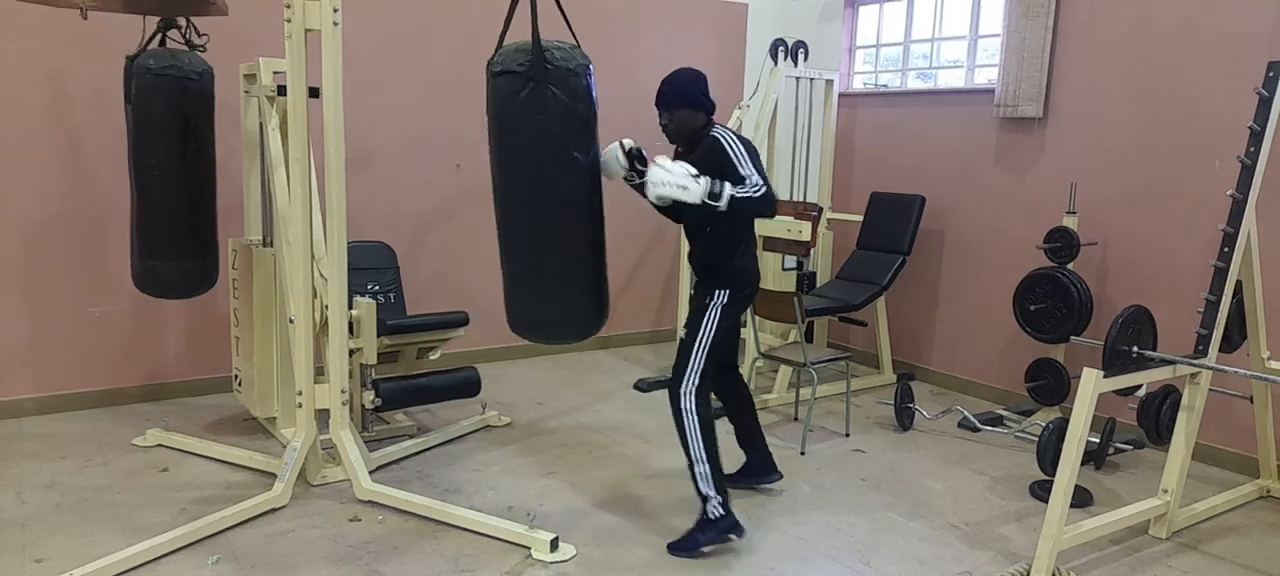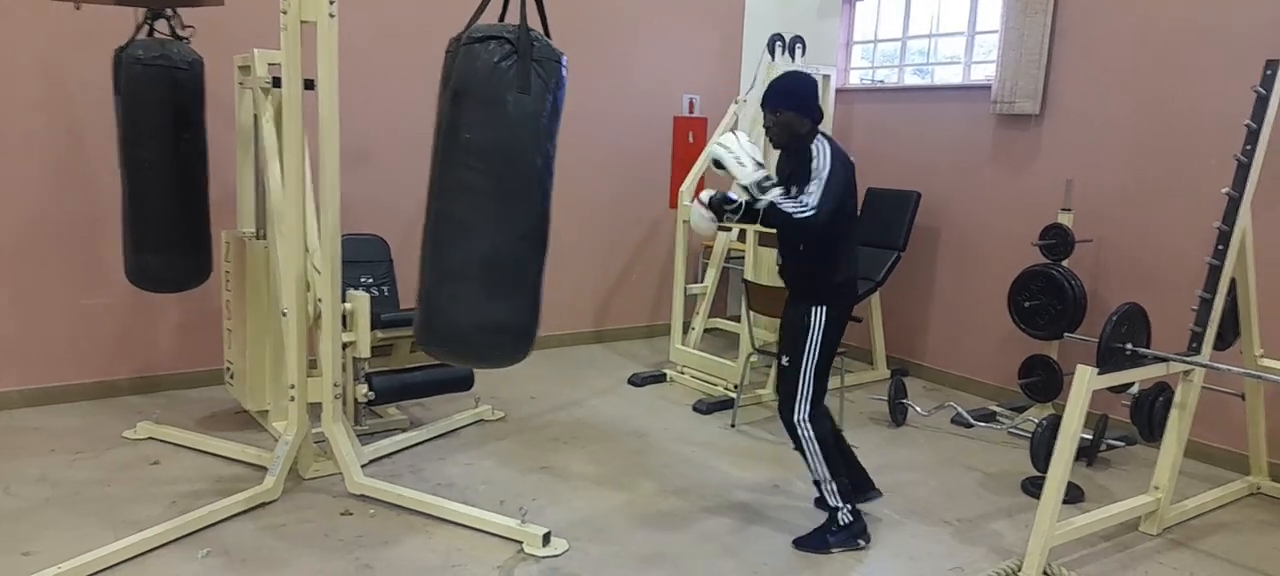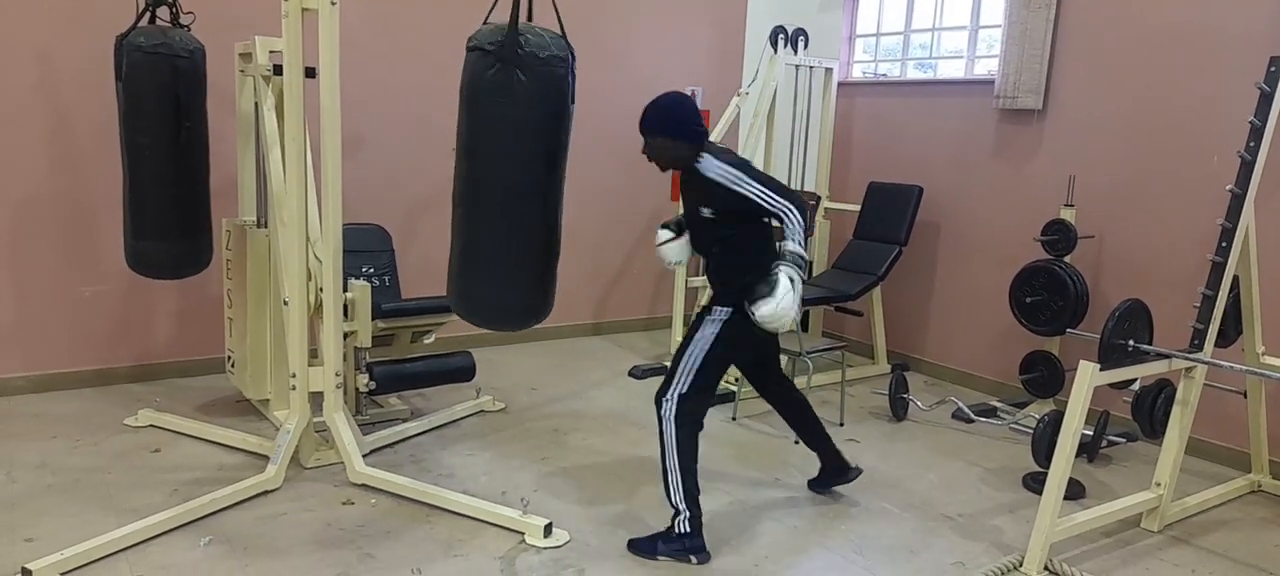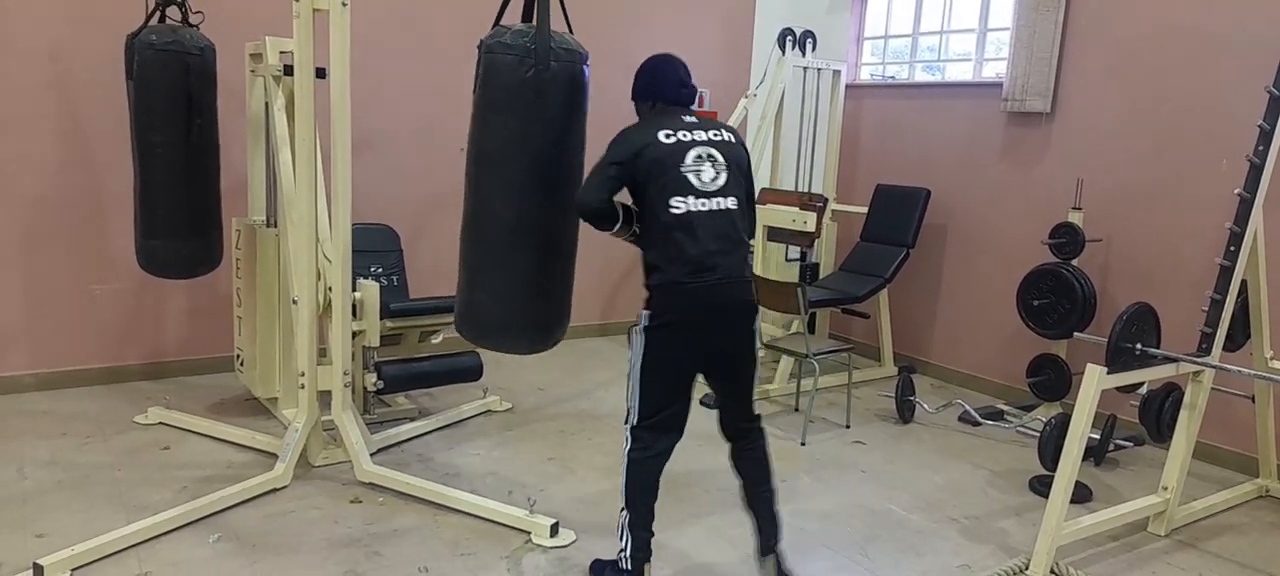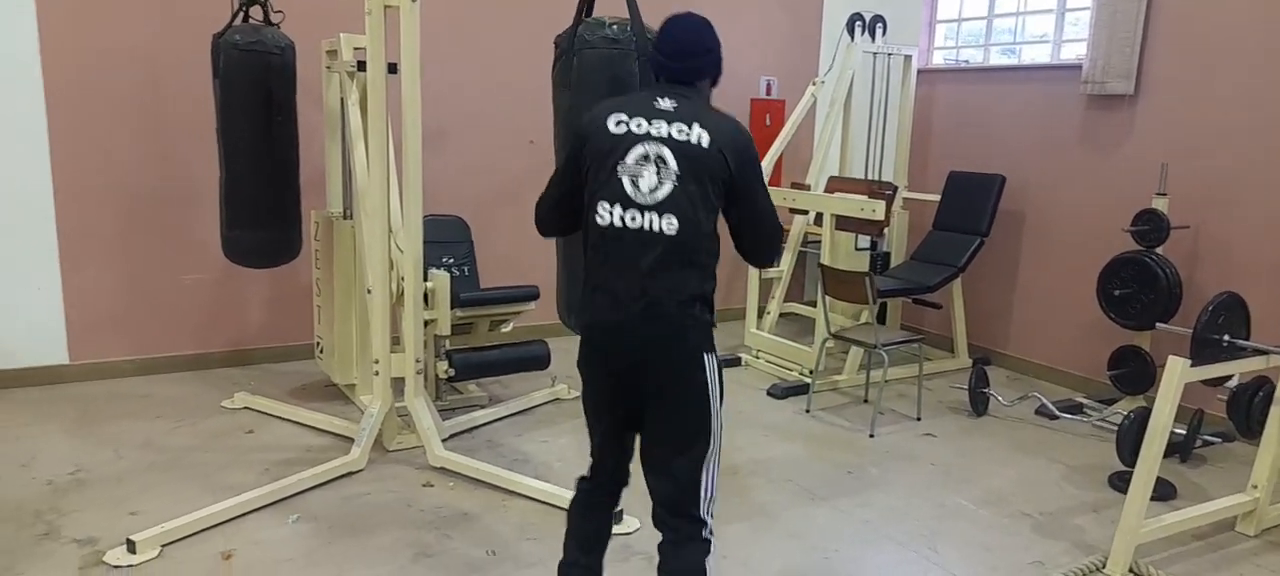
dt=1s
person 1, frame 1
left shoulder: (727, 144)
right shoulder: (687, 149)
left elbow: (765, 202)
right elbow: (679, 212)
left wrist: (701, 186)
right wrist: (638, 174)
left hip: (726, 282)
right hip: (718, 278)
left knee: (687, 391)
right knee: (723, 373)
left ankle: (719, 516)
right ankle: (760, 464)
person 1, frame 2
left shoulder: (826, 157)
right shoulder: (793, 154)
left elbow: (805, 220)
right elbow: (781, 213)
left wrist: (753, 178)
right wrist: (727, 205)
left hip: (824, 297)
right hip: (806, 292)
left knee: (799, 409)
right knee: (799, 395)
left ankle: (846, 522)
right ankle: (853, 481)
person 1, frame 3
left shoulder: (711, 169)
right shoulder: (701, 163)
left elbow: (790, 207)
left wrist: (786, 276)
right wrist: (678, 237)
left hip: (740, 302)
right hip: (750, 293)
left knee: (676, 403)
right knee: (770, 380)
left ankle: (688, 534)
right ankle: (835, 466)
person 1, frame 4
left shoulder: (637, 139)
right shoulder: (732, 138)
left elbow: (589, 203)
left wrist: (629, 223)
left hip: (673, 304)
right hip: (736, 300)
left knee: (649, 435)
right knee: (743, 427)
person 1, frame 5
left shoulder: (598, 121)
right shoulder: (728, 137)
left elbow: (550, 219)
right elbow: (763, 251)
left hip: (603, 334)
right hip: (679, 342)
left knee: (604, 475)
right knee: (684, 511)
